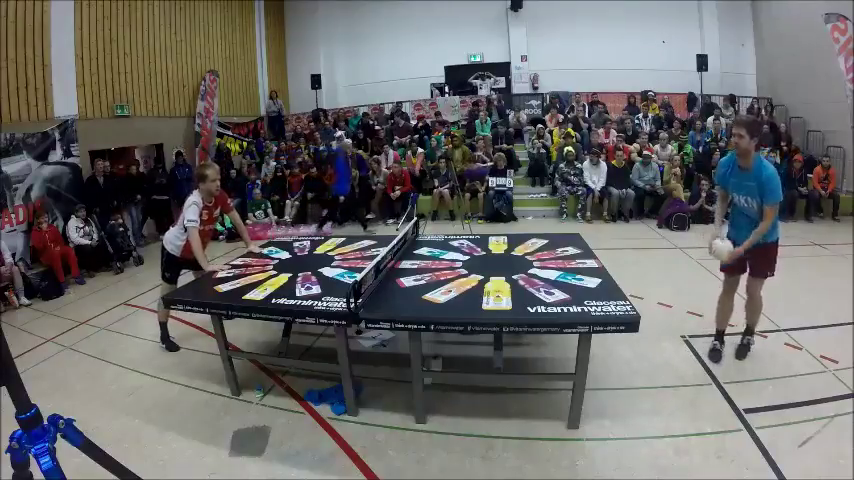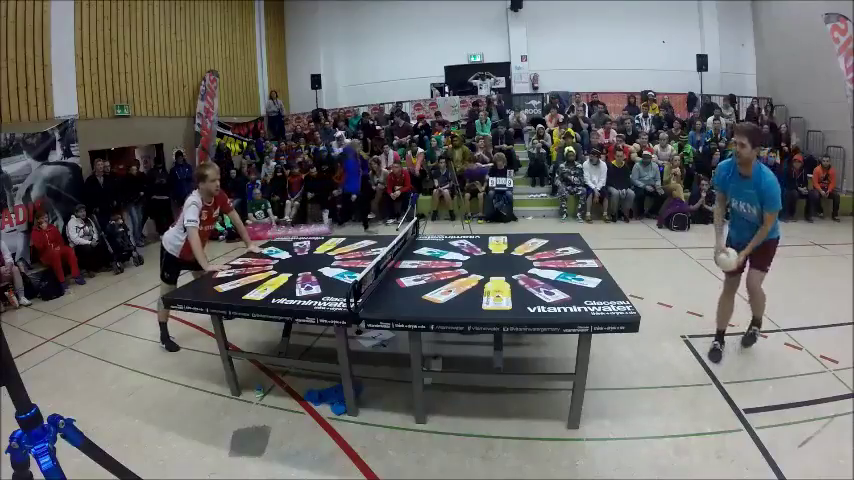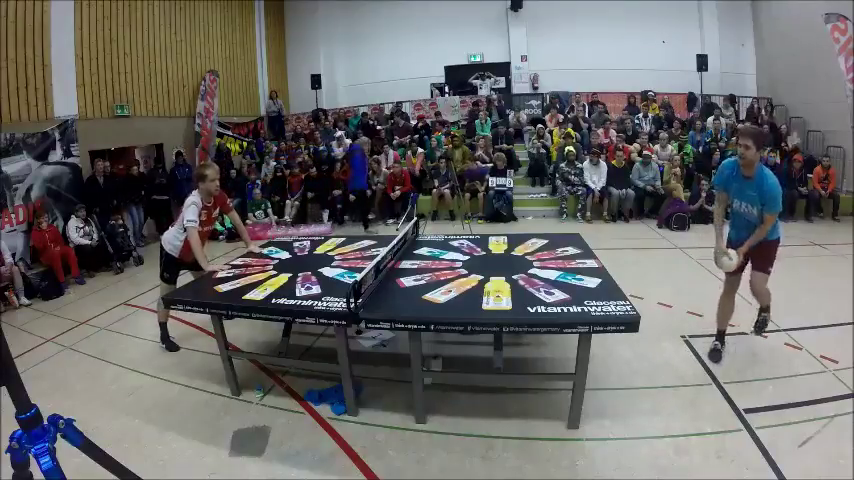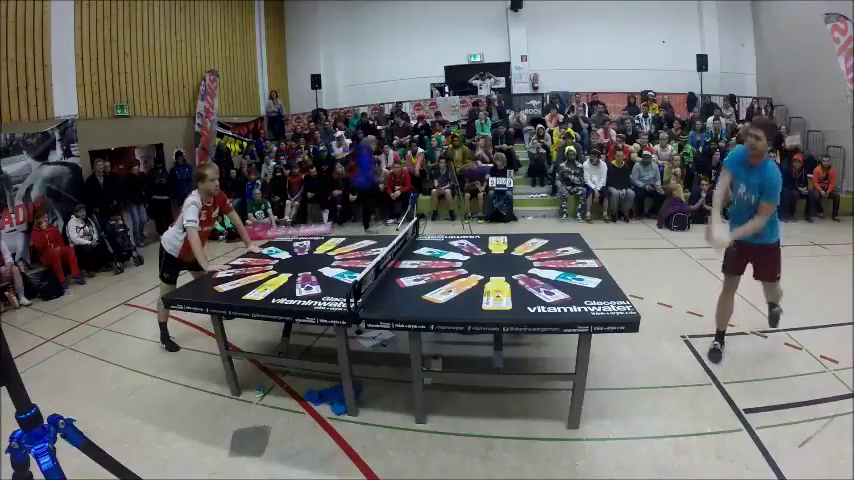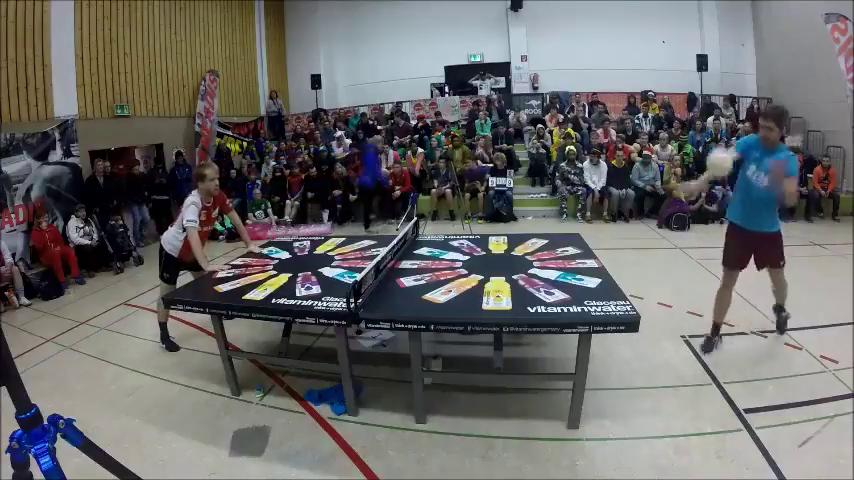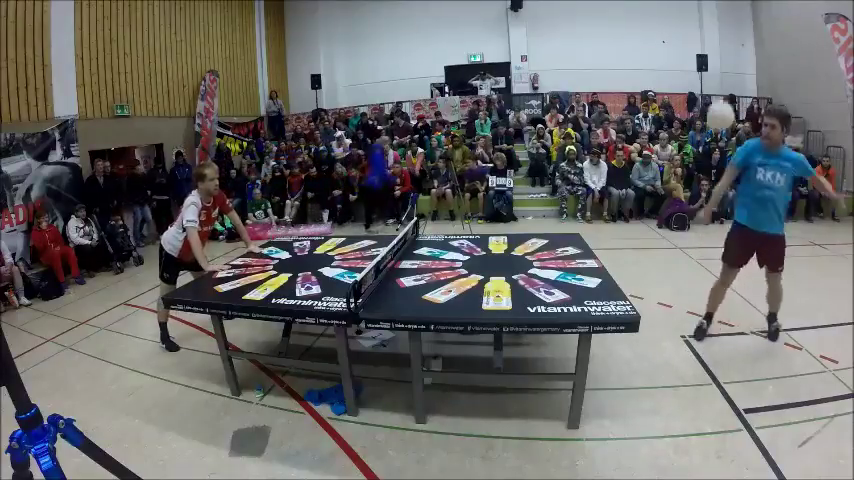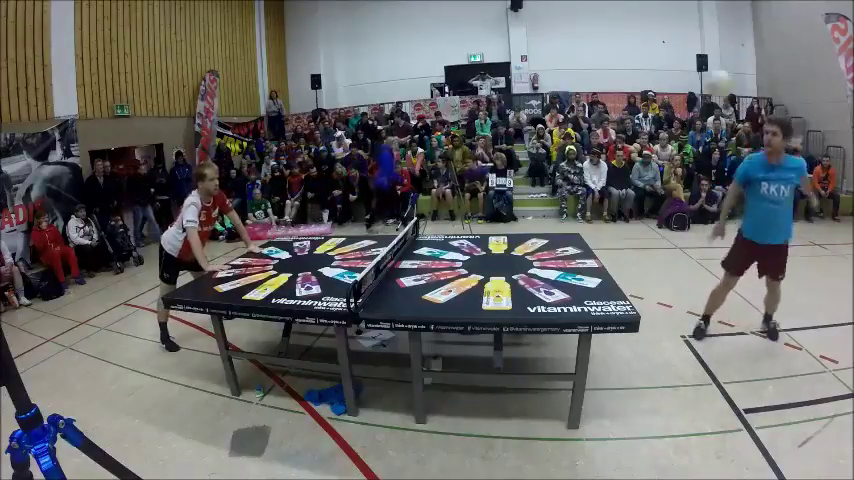
dt=0.1s
person 1, frame 1
left shoulder: (768, 175)
right shoulder: (725, 165)
left elbow: (768, 220)
left wrist: (744, 249)
right wrist: (717, 229)
left hip: (764, 240)
right hip: (735, 236)
left knee: (753, 289)
right knee: (729, 287)
left ankle: (748, 334)
right ankle: (719, 338)
person 1, frame 2
left shoulder: (768, 182)
right shoulder: (724, 169)
left elbow: (768, 225)
right elbow: (720, 203)
left wrist: (745, 253)
right wrist: (719, 238)
left hip: (764, 239)
right hip: (736, 236)
left knee: (753, 284)
right knee: (729, 286)
left ankle: (756, 323)
right ankle: (719, 339)
person 1, frame 3
left shoulder: (769, 184)
right shoulder: (727, 168)
left elbow: (766, 226)
right elbow: (720, 204)
left wrist: (742, 251)
right wrist: (719, 240)
left hip: (765, 239)
right hip: (738, 234)
left knee: (757, 284)
right knee: (730, 286)
left ankle: (764, 310)
right ankle: (719, 339)
person 1, frame 4
left shoulder: (772, 175)
right shoulder: (737, 154)
left elbow: (762, 219)
right elbow: (721, 186)
left wrist: (733, 236)
right wrist: (715, 219)
left hip: (765, 239)
right hip: (736, 235)
left knee: (770, 286)
right knee: (729, 287)
left ankle: (774, 304)
right ankle: (719, 339)
person 1, frame 5
left shoulder: (787, 159)
right shoulder: (750, 142)
left elbow: (790, 199)
left wrist: (778, 179)
right wrist: (700, 182)
left hip: (768, 229)
right hip: (739, 224)
left knee: (777, 275)
right knee: (729, 280)
left ankle: (780, 308)
right ankle: (715, 331)
person 1, frame 6
left shoulder: (794, 160)
right shoulder: (750, 148)
left elbow: (816, 179)
right elbow: (727, 178)
left wrist: (834, 196)
right wrist: (710, 206)
left hip: (773, 231)
right hip: (744, 226)
left knee: (774, 280)
right knee: (726, 277)
left ankle: (772, 319)
right ankle: (706, 320)
person 1, frame 7
left shoulder: (798, 165)
right shoulder: (752, 162)
right elbow: (733, 193)
left wrist: (812, 197)
right wrist: (721, 222)
left hip: (778, 239)
right hip: (749, 236)
left knee: (774, 285)
right knee: (727, 283)
left ankle: (768, 320)
right ankle: (705, 319)
person 2, frame 1
left shoulder: (220, 196)
right shoulder: (194, 203)
left elbow: (235, 219)
right elbow: (193, 235)
left wrist: (249, 244)
right wrist: (206, 265)
left hip: (194, 250)
right hip: (175, 249)
right knee: (169, 291)
right ankle: (164, 335)
person 2, frame 2
left shoulder: (219, 197)
right shoulder: (193, 203)
left elbow: (235, 219)
right elbow: (193, 235)
left wrist: (249, 244)
right wrist: (206, 265)
left hip: (193, 250)
right hip: (174, 249)
right knee: (168, 291)
right ankle: (164, 335)
person 2, frame 3
left shoulder: (219, 197)
right shoulder: (193, 203)
left elbow: (235, 219)
right elbow: (193, 235)
left wrist: (249, 244)
right wrist: (206, 265)
left hip: (192, 250)
right hip: (173, 249)
right knee: (168, 292)
right ankle: (164, 335)
person 2, frame 4
left shoulder: (219, 197)
right shoulder: (193, 203)
left elbow: (235, 219)
right elbow: (193, 236)
left wrist: (249, 244)
right wrist: (207, 265)
left hip: (192, 251)
right hip: (173, 249)
right knee: (167, 292)
right ankle: (164, 335)
person 2, frame 5
left shoulder: (218, 197)
right shoulder: (192, 203)
left elbow: (235, 219)
right elbow: (193, 236)
left wrist: (249, 244)
right wrist: (206, 265)
left hip: (192, 251)
right hip: (173, 249)
right knee: (168, 293)
right ankle: (164, 335)
person 2, frame 6
left shoulder: (218, 197)
right shoulder: (192, 203)
left elbow: (235, 219)
right elbow: (193, 236)
left wrist: (249, 244)
right wrist: (206, 265)
left hip: (192, 251)
right hip: (172, 249)
right knee: (167, 293)
right ankle: (164, 335)
person 2, frame 7
left shoulder: (218, 197)
right shoulder: (192, 204)
left elbow: (235, 219)
right elbow: (193, 236)
left wrist: (249, 244)
right wrist: (207, 265)
left hip: (191, 251)
right hip: (172, 250)
right knee: (167, 293)
right ankle: (164, 335)
